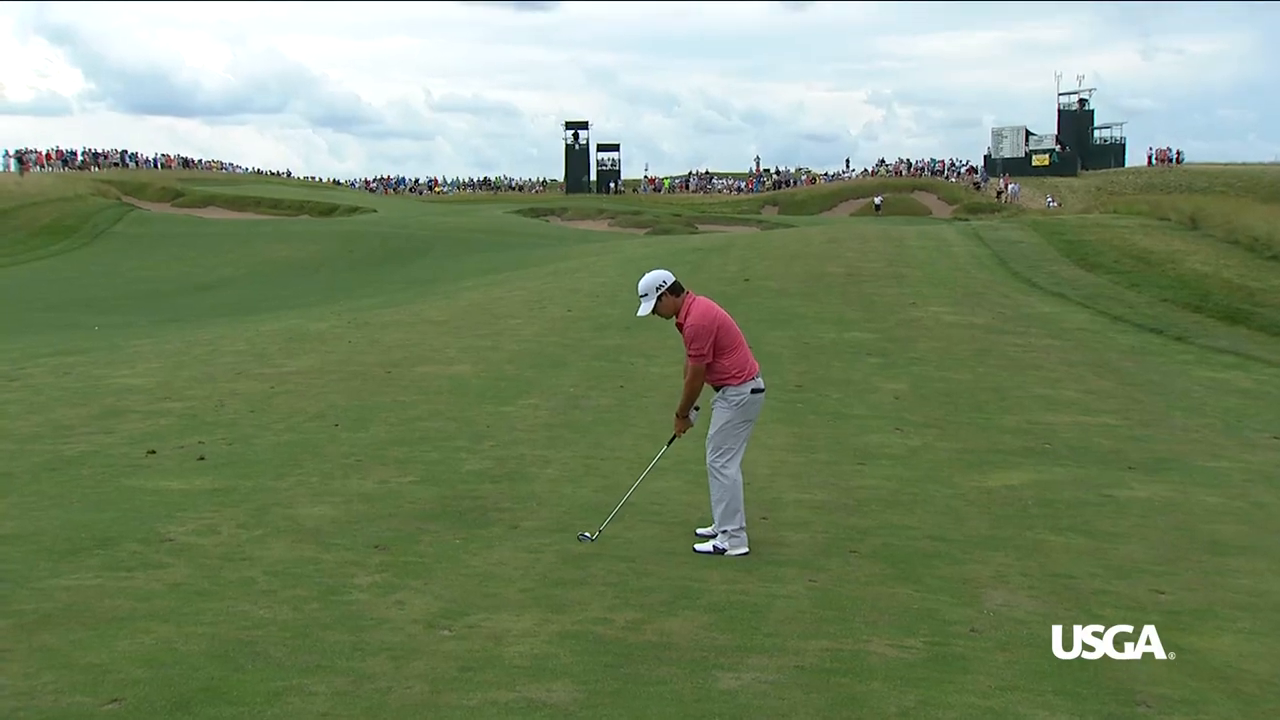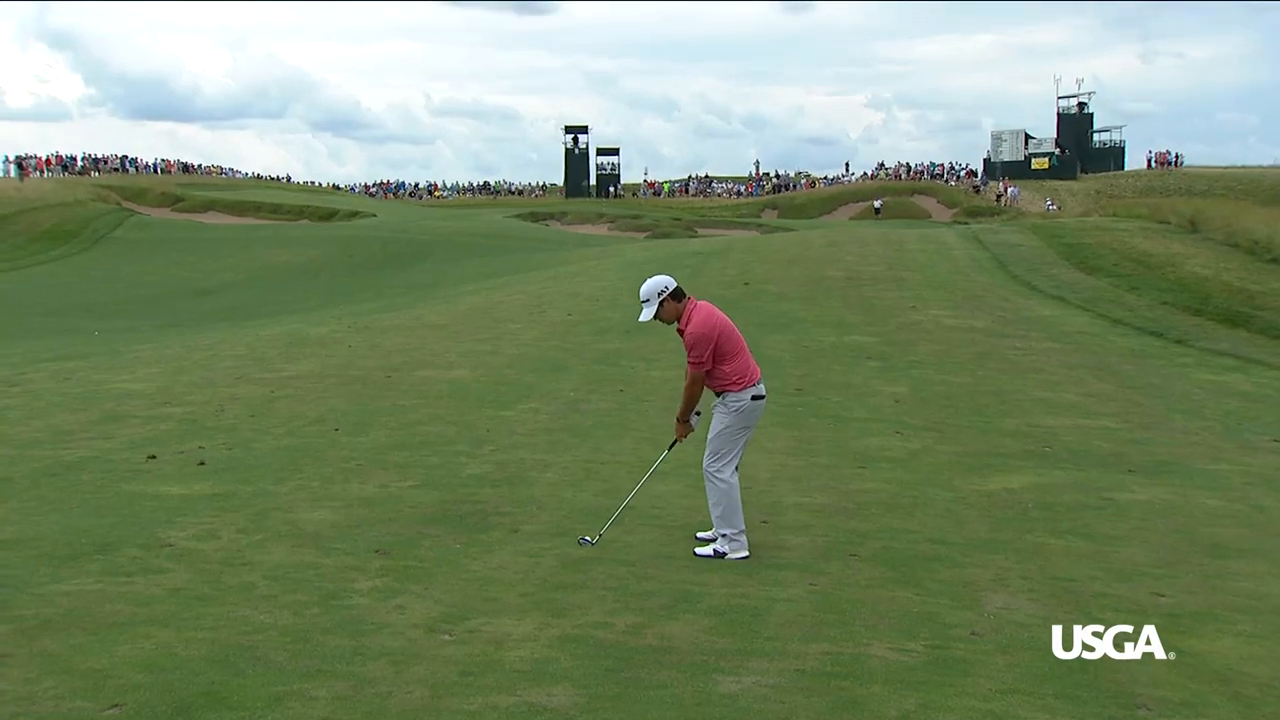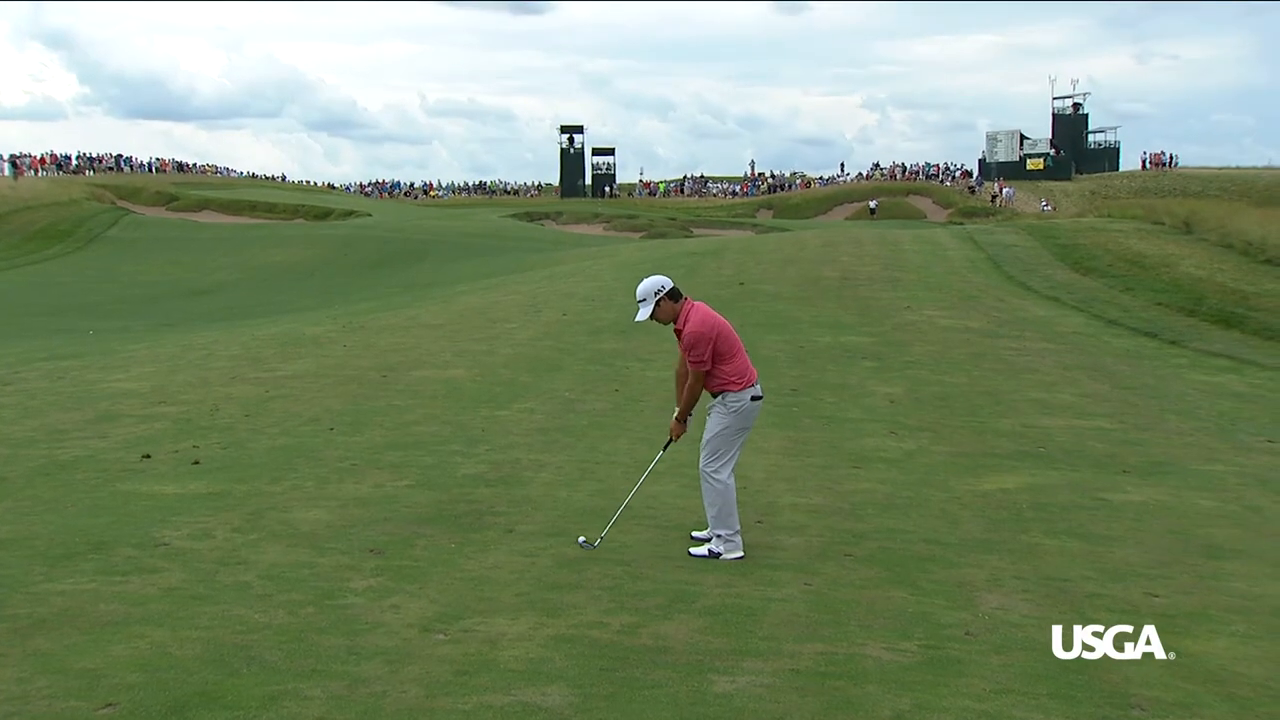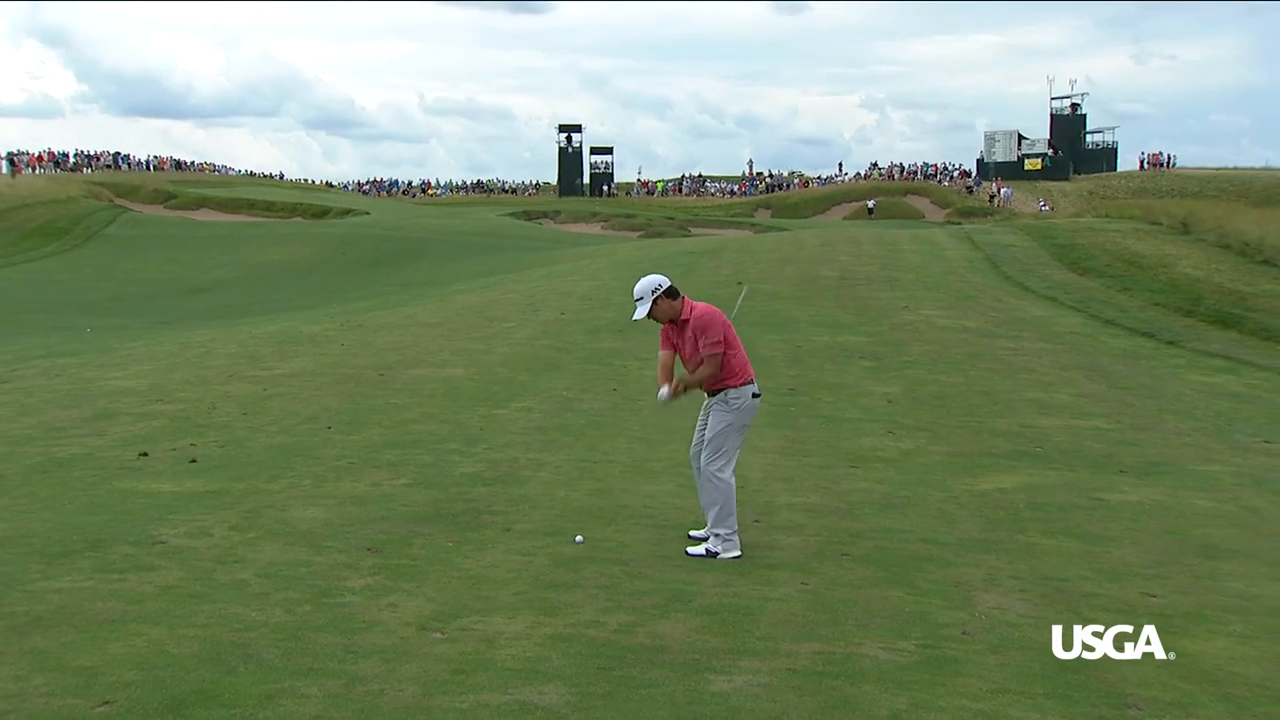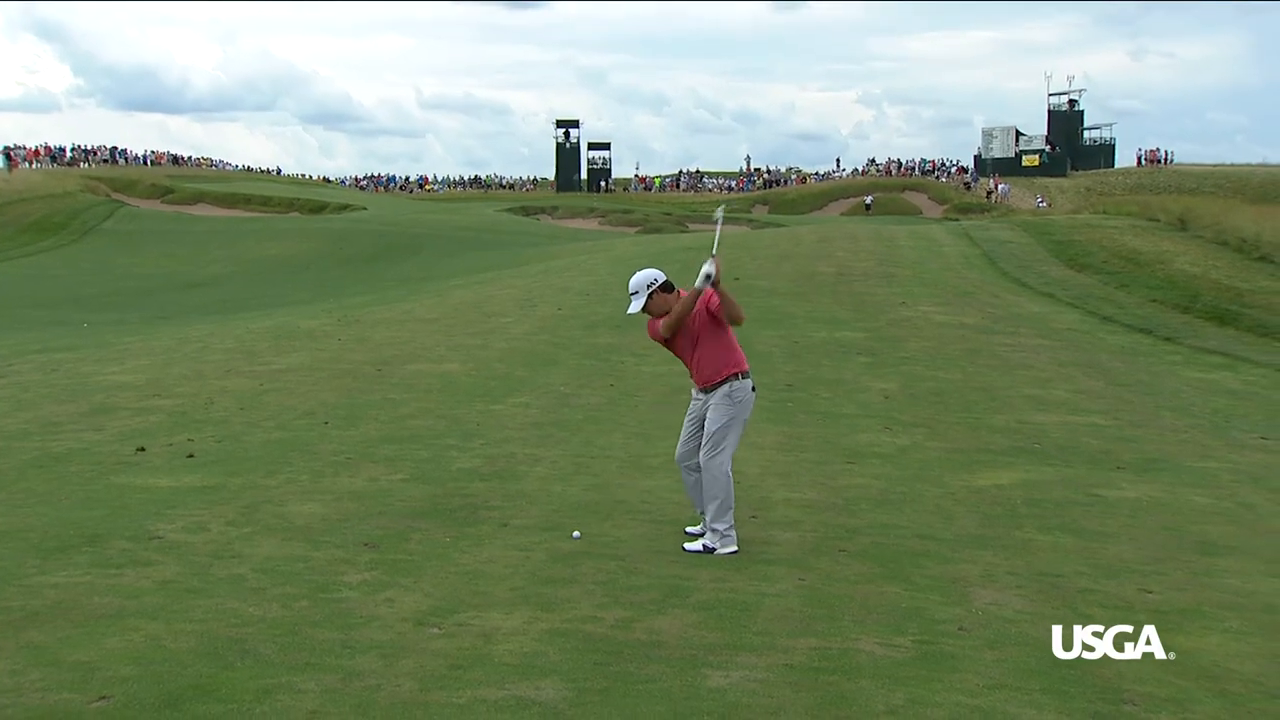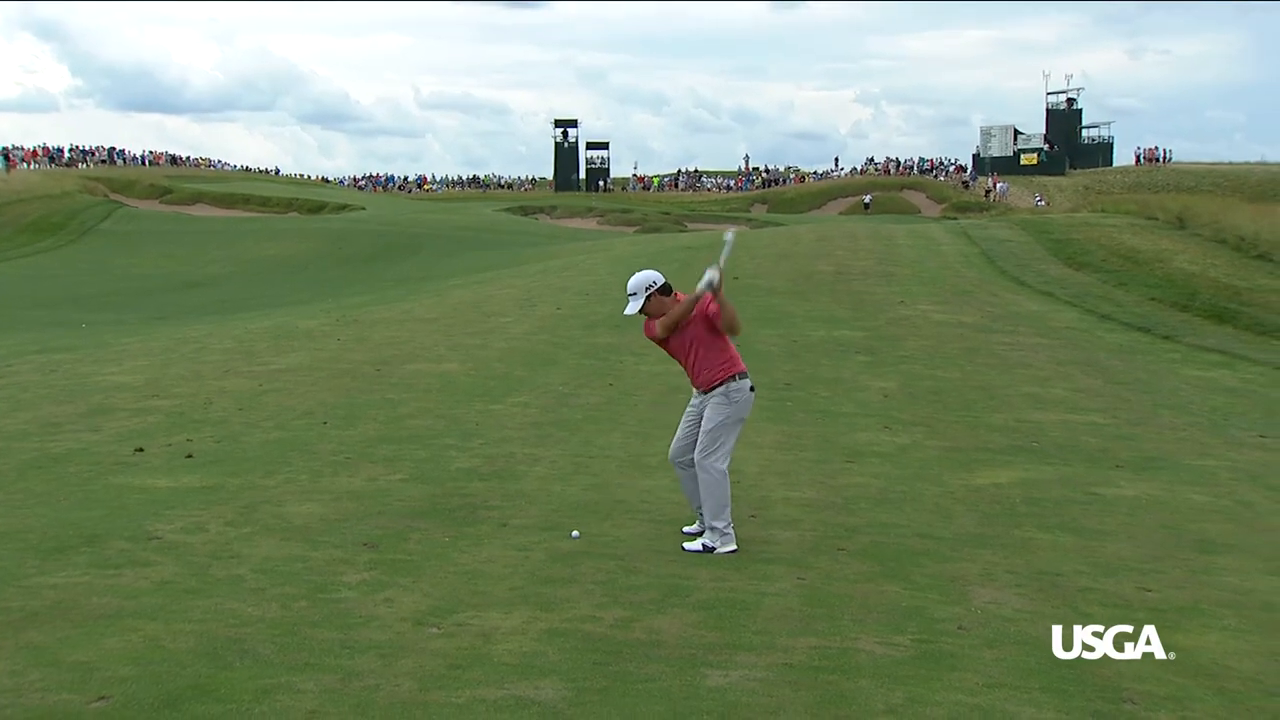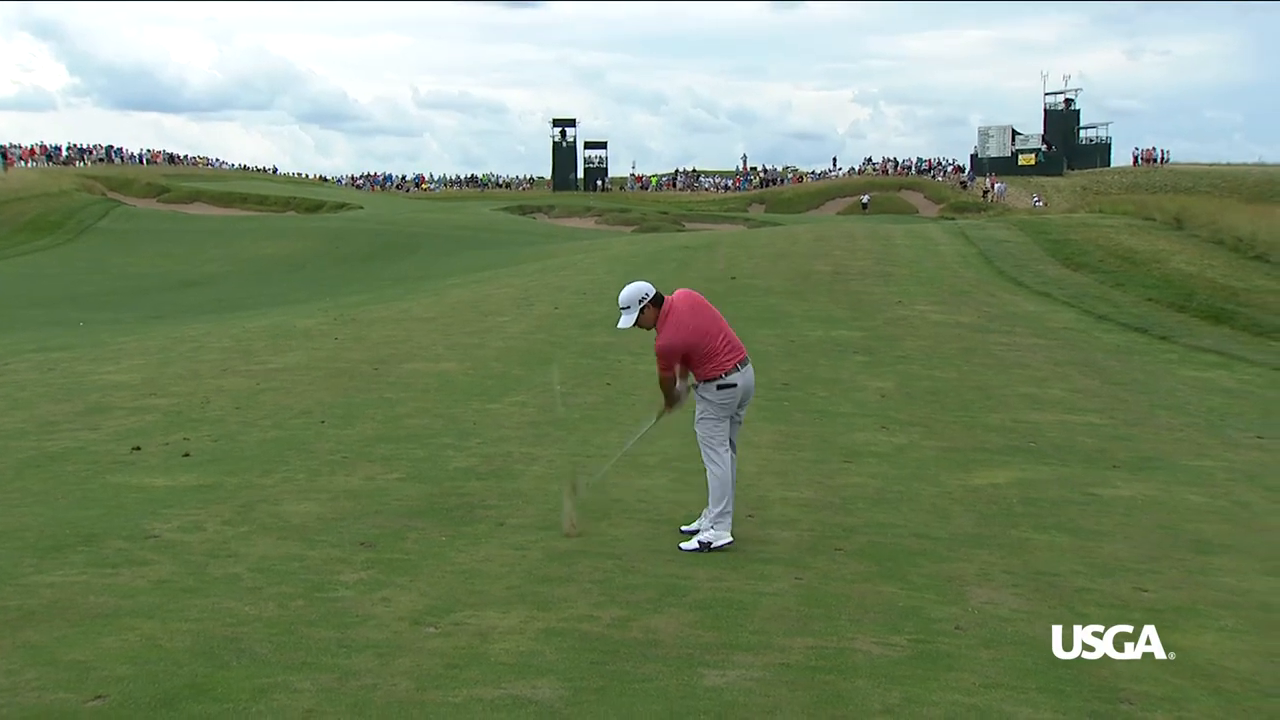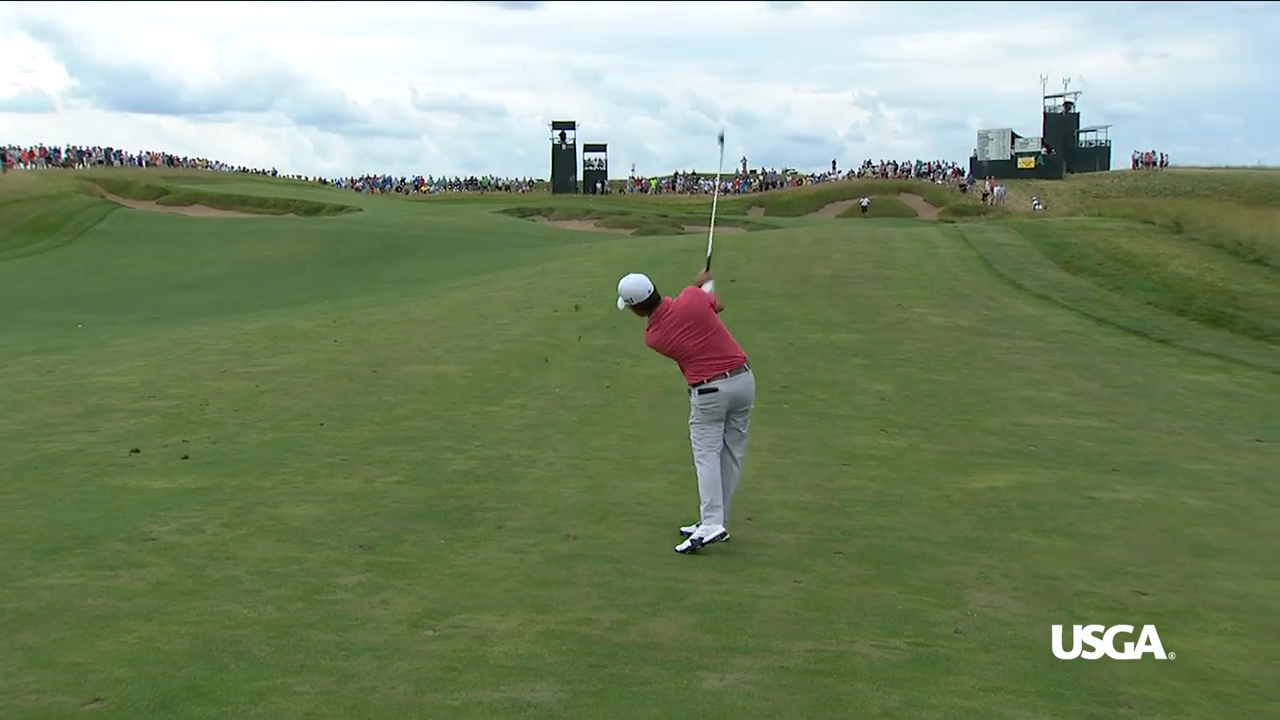
dt=0.2s
person 1, frame 1
left shoulder: (697, 321)
right shoulder: (695, 307)
left elbow: (696, 377)
right elbow: (691, 364)
left wrist: (681, 414)
right wrist: (686, 408)
left hip: (738, 392)
right hip: (738, 389)
left knee: (721, 463)
right knee: (721, 459)
left ankle: (733, 538)
right ankle: (726, 525)
person 1, frame 2
left shoulder: (698, 329)
right shoulder: (697, 311)
left elbow: (695, 383)
right elbow: (691, 369)
left wrist: (681, 419)
right wrist: (685, 413)
left hip: (739, 398)
right hip: (740, 394)
left knee: (717, 467)
right knee: (721, 464)
left ankle: (733, 542)
right ankle: (725, 528)
person 1, frame 3
left shoulder: (696, 328)
right shoulder: (685, 319)
left elbow: (697, 381)
right elbow: (683, 365)
left wrist: (680, 418)
right wrist: (678, 414)
left hip: (736, 399)
right hip: (729, 397)
left knee: (714, 468)
right knee: (712, 463)
left ankle: (727, 543)
right ankle: (720, 528)
person 1, frame 4
left shoulder: (704, 315)
right shoulder: (668, 329)
left elbow: (712, 369)
right elbow: (665, 360)
left wrist: (683, 386)
right wrist: (665, 388)
left hip: (735, 397)
right hip: (715, 396)
left knee: (714, 466)
right knee: (701, 460)
left ankle: (725, 542)
right ankle: (716, 527)
person 1, frame 5
left shoulder: (706, 297)
right shoulder: (655, 326)
left elbow: (737, 318)
right elbow: (673, 323)
left wrist: (715, 283)
right wrist: (699, 285)
left hip: (732, 391)
right hip: (703, 394)
left knee: (713, 462)
right knee: (687, 459)
left ankle: (722, 538)
right ankle: (711, 522)
person 1, frame 6
left shoulder: (704, 303)
right shoulder: (652, 327)
left elbow: (733, 328)
right elbow: (673, 321)
left wrist: (717, 292)
right wrist: (700, 291)
left hip: (729, 392)
right hip: (704, 394)
left knee: (708, 461)
right knee: (680, 456)
left ankle: (720, 537)
right ankle: (709, 520)
person 1, frame 7
left shoulder: (666, 341)
right shoulder: (684, 296)
left elbow: (666, 382)
left wrist: (671, 400)
right wrist: (682, 380)
left hip: (718, 387)
right hip: (742, 375)
left knee: (715, 454)
right knee: (724, 451)
left ankle: (718, 529)
right ankle: (715, 518)
person 1, frame 8
left shoulder: (653, 337)
right shoulder: (692, 297)
right elbow: (716, 305)
right wrist: (703, 284)
left hip: (709, 391)
right hip: (743, 379)
left knee: (707, 456)
right knee: (731, 455)
left ankle: (712, 524)
right ankle: (715, 521)
